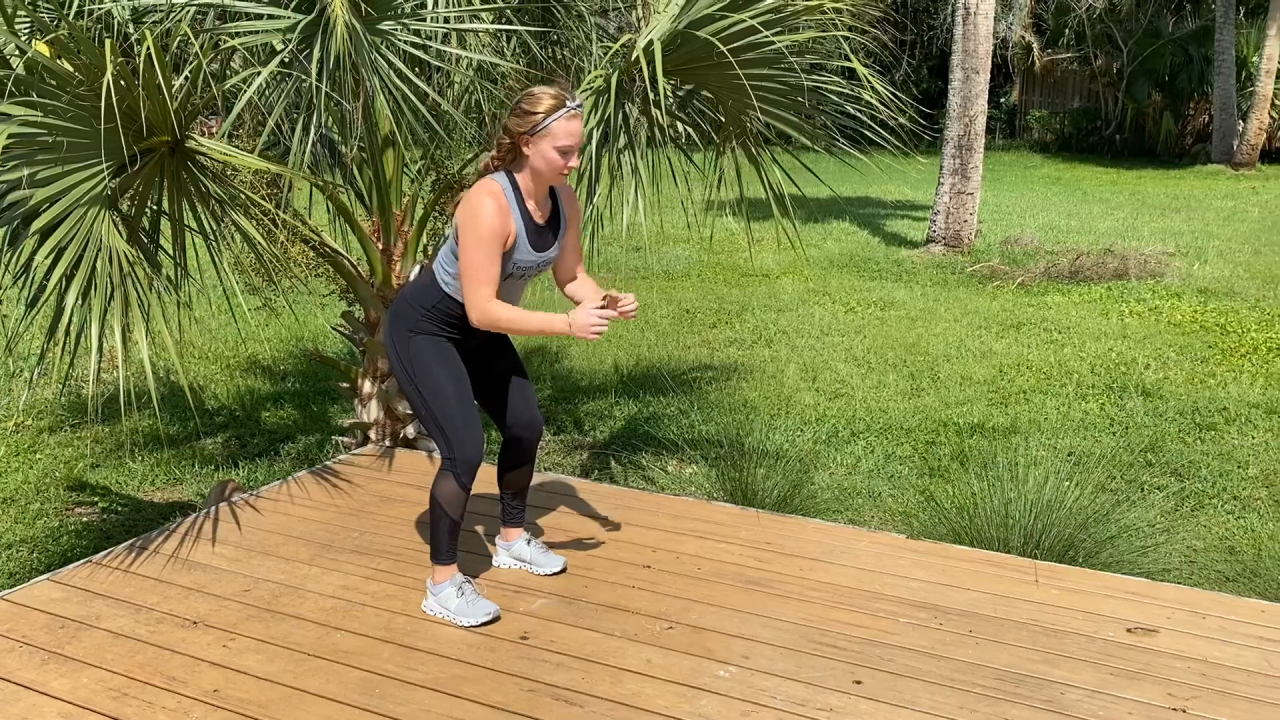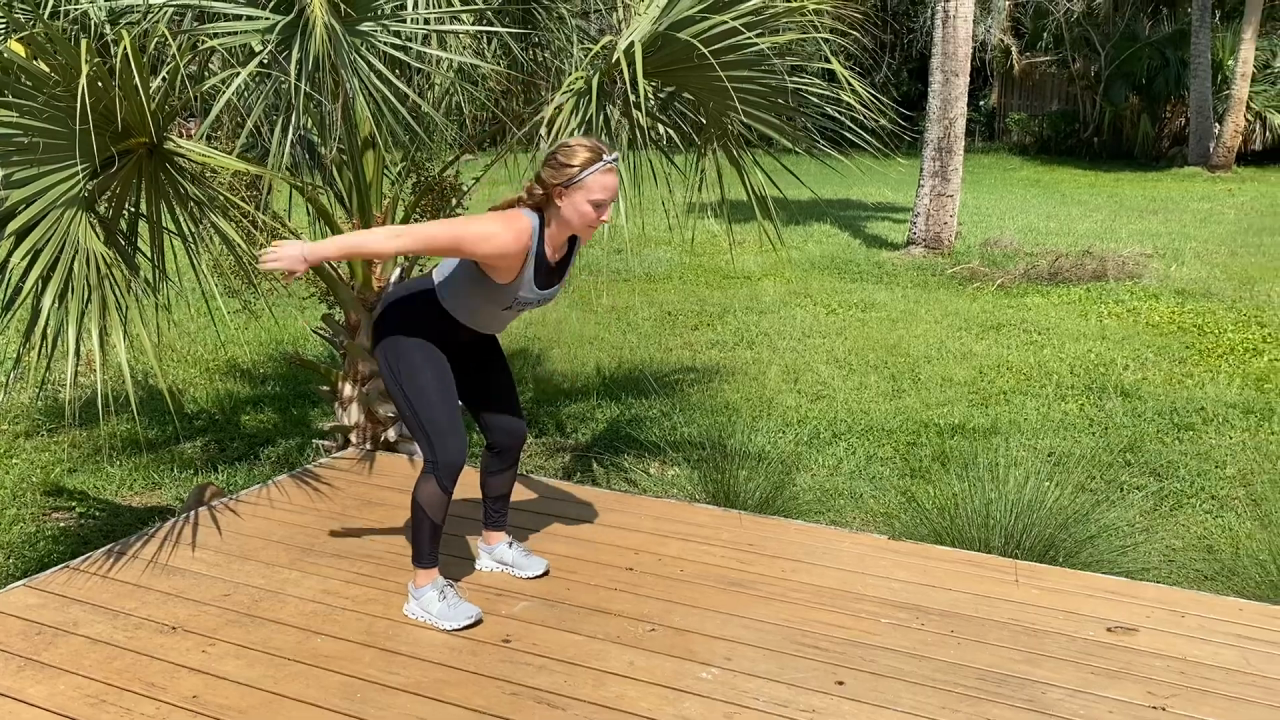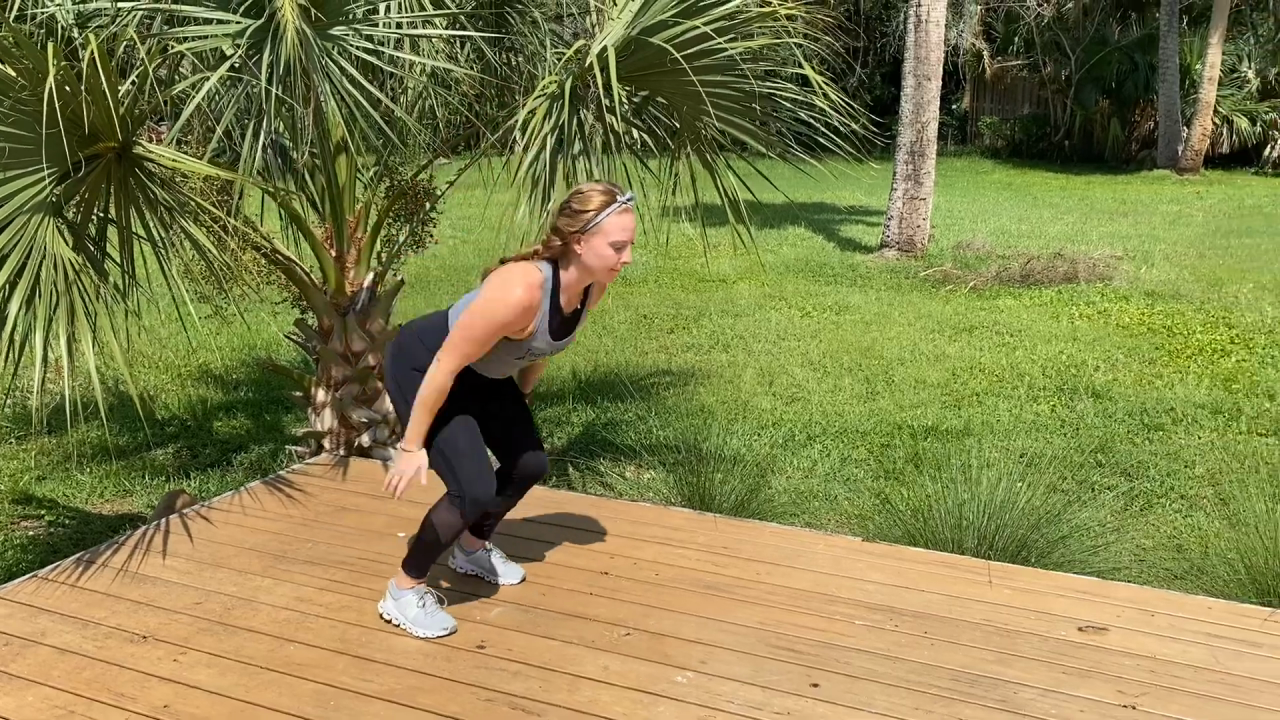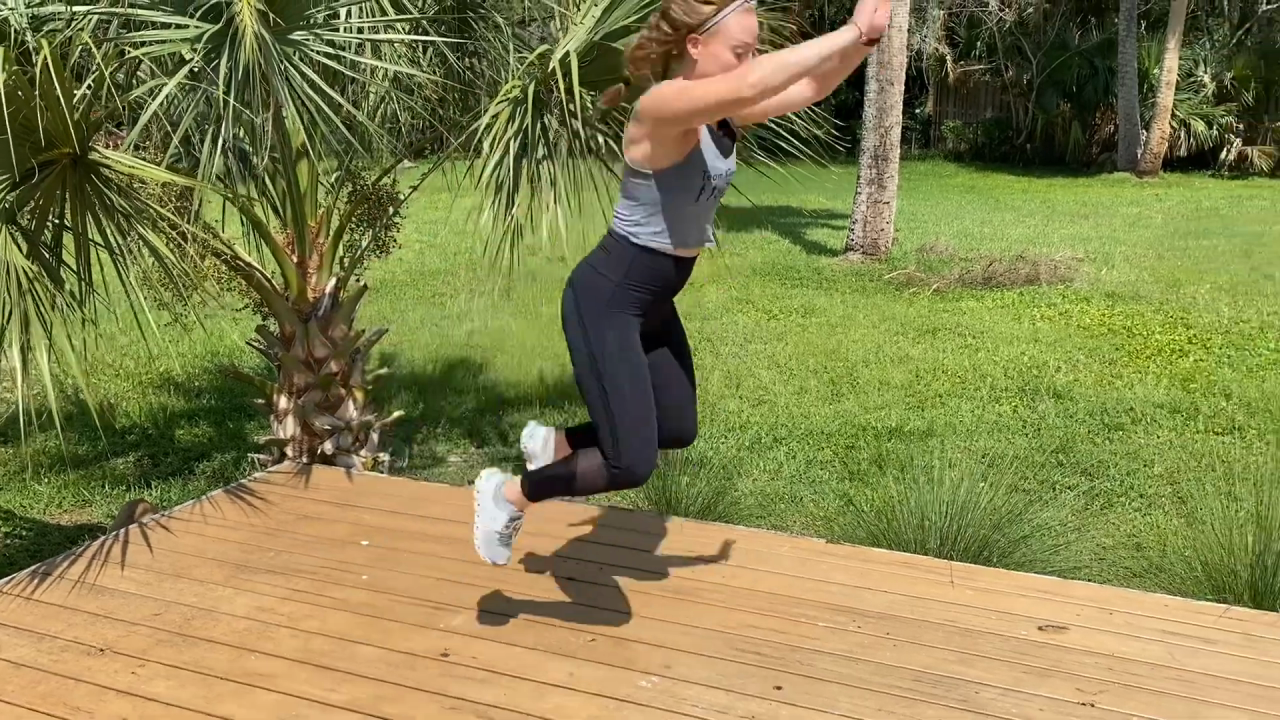
dt=0.4s
person 1, frame 1
left shoulder: (564, 201)
right shoulder: (488, 204)
left elbow: (572, 277)
right elbow: (483, 309)
left wrist: (605, 302)
right wrist: (567, 324)
left hip: (475, 329)
right hip: (422, 327)
left knee: (526, 426)
right knee: (465, 448)
left ankle: (512, 539)
right ankle: (443, 583)
person 1, frame 2
left shoulder: (575, 230)
right shoulder: (509, 234)
right elbow: (400, 238)
right wrist: (312, 253)
left hip: (467, 332)
right hip: (411, 328)
left knee: (510, 433)
right knee: (446, 454)
left ankle: (495, 543)
right ankle: (423, 586)
person 1, frame 3
left shoulder: (590, 280)
right shoulder: (519, 292)
right elbow: (445, 366)
left wrist: (522, 388)
right wrist: (412, 444)
left hip: (485, 369)
right hip: (419, 363)
left knee: (530, 464)
right knee: (474, 486)
left ankle: (471, 547)
right ankle: (403, 591)
person 1, frame 4
left shoulder: (721, 109)
right shoulder: (664, 107)
left elbow: (816, 83)
right elbow: (751, 85)
left hip: (652, 298)
right hip: (606, 299)
left knee: (675, 429)
right knee: (631, 465)
left ankle: (552, 447)
right ankle: (510, 494)
